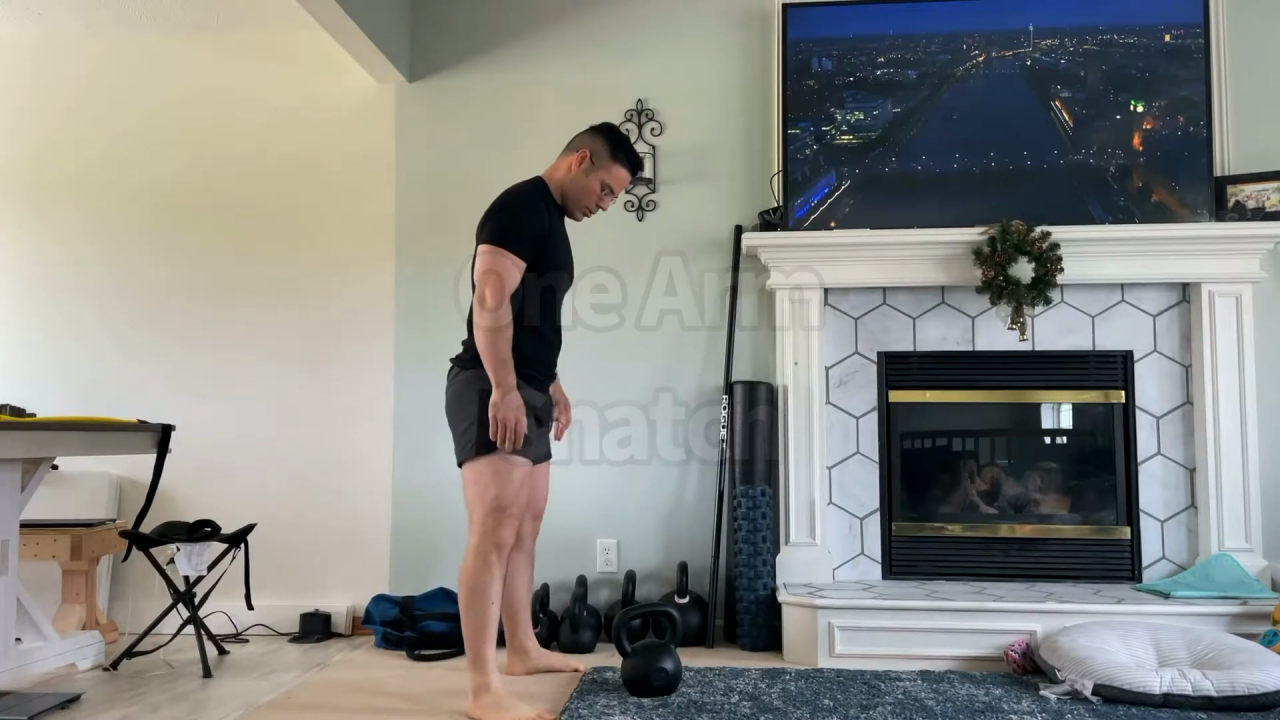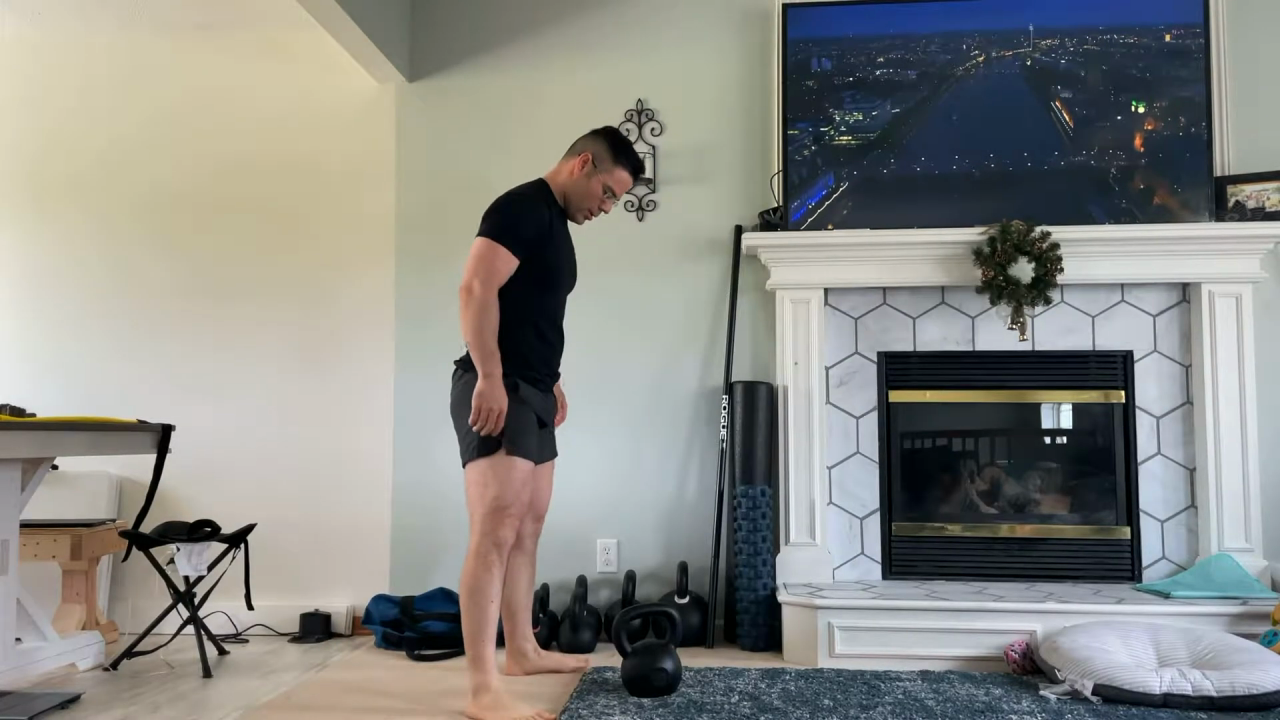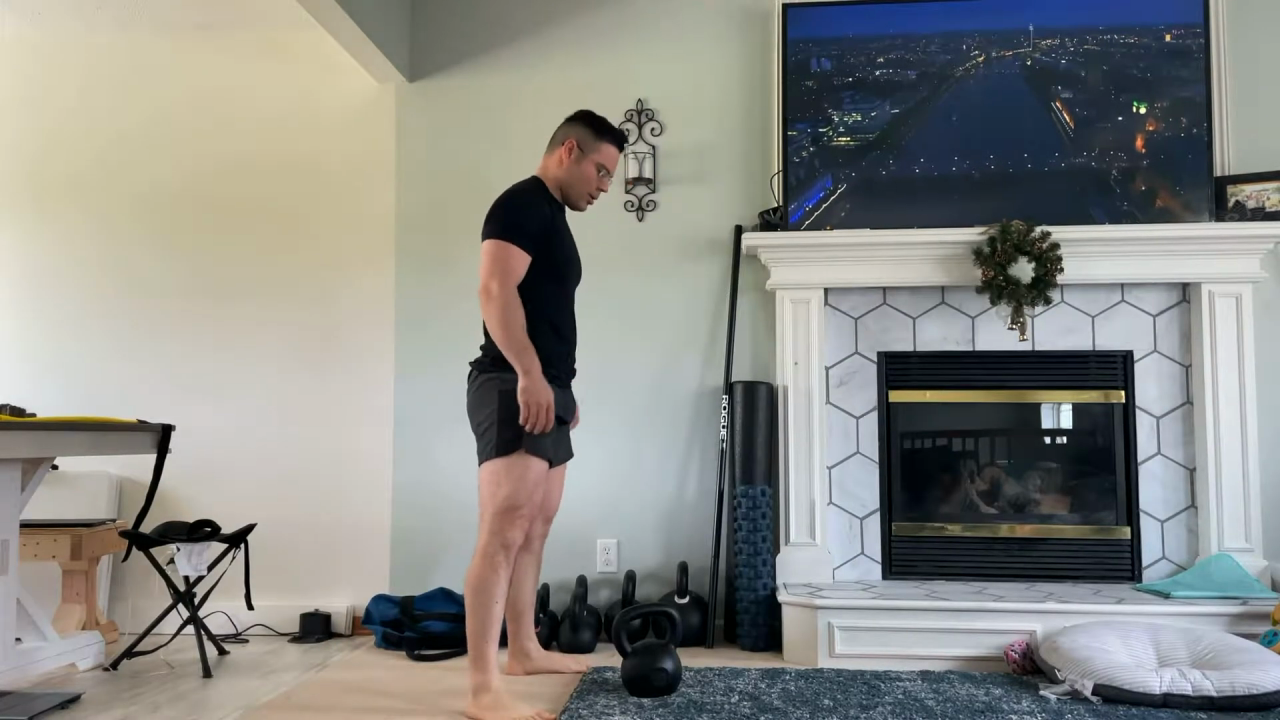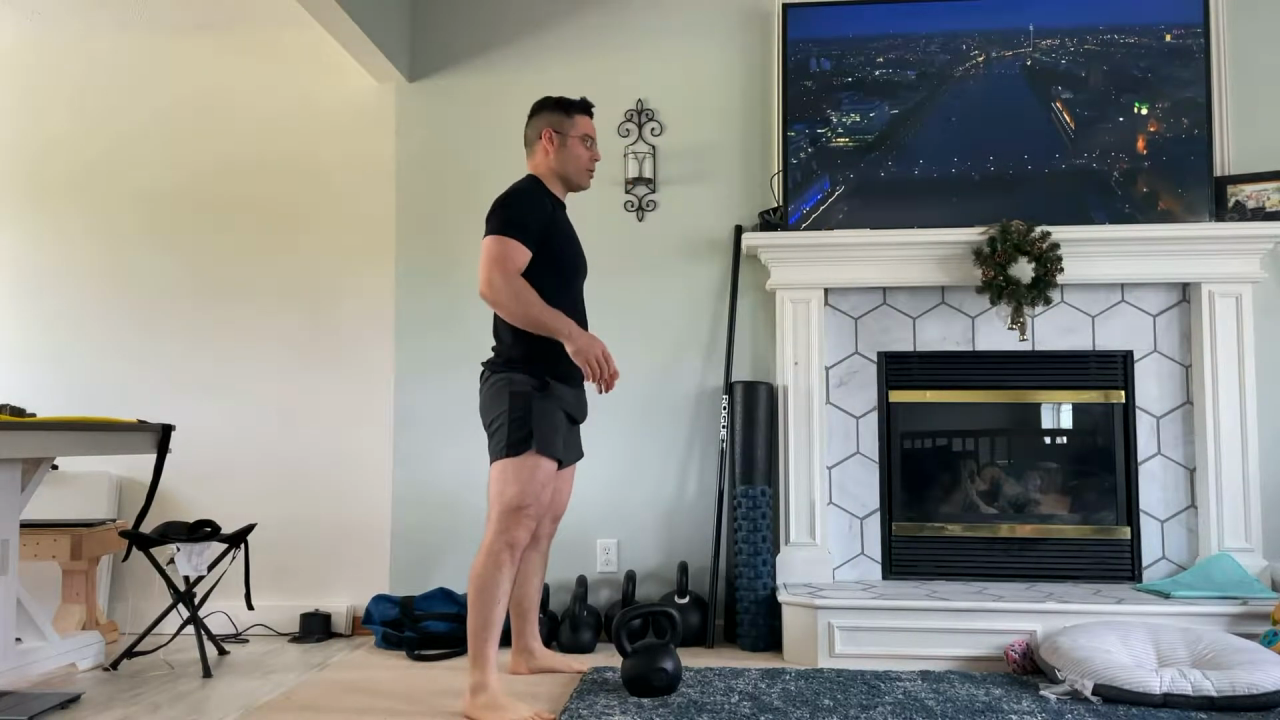
dt=0.3s
person 1, frame 1
left shoulder: (551, 220)
right shoulder: (519, 208)
right elbow: (490, 303)
left wrist: (552, 387)
right wrist: (504, 390)
left hip: (526, 394)
right hip: (491, 391)
left knee: (525, 527)
right knee: (494, 533)
left ankle: (523, 649)
person 1, frame 2
left shoulder: (555, 223)
right shoulder: (520, 207)
right elbow: (476, 289)
left wrist: (553, 386)
right wrist: (488, 377)
left hip: (531, 394)
right hip: (497, 393)
left knee: (526, 529)
right knee: (494, 534)
left ankle: (522, 650)
person 1, frame 3
left shoulder: (553, 217)
right shoulder: (521, 204)
right elbow: (495, 291)
right wrist: (528, 374)
left hip: (547, 392)
right hip: (514, 390)
left knee: (534, 530)
right knee: (503, 533)
left ankle: (525, 650)
person 1, frame 4
left shoulder: (553, 211)
right shoulder: (522, 201)
right elbow: (495, 282)
left wrist: (584, 347)
right wrist: (573, 334)
left hip: (556, 390)
right hip: (524, 388)
left knee: (542, 529)
right knee: (510, 532)
left ankle: (527, 648)
